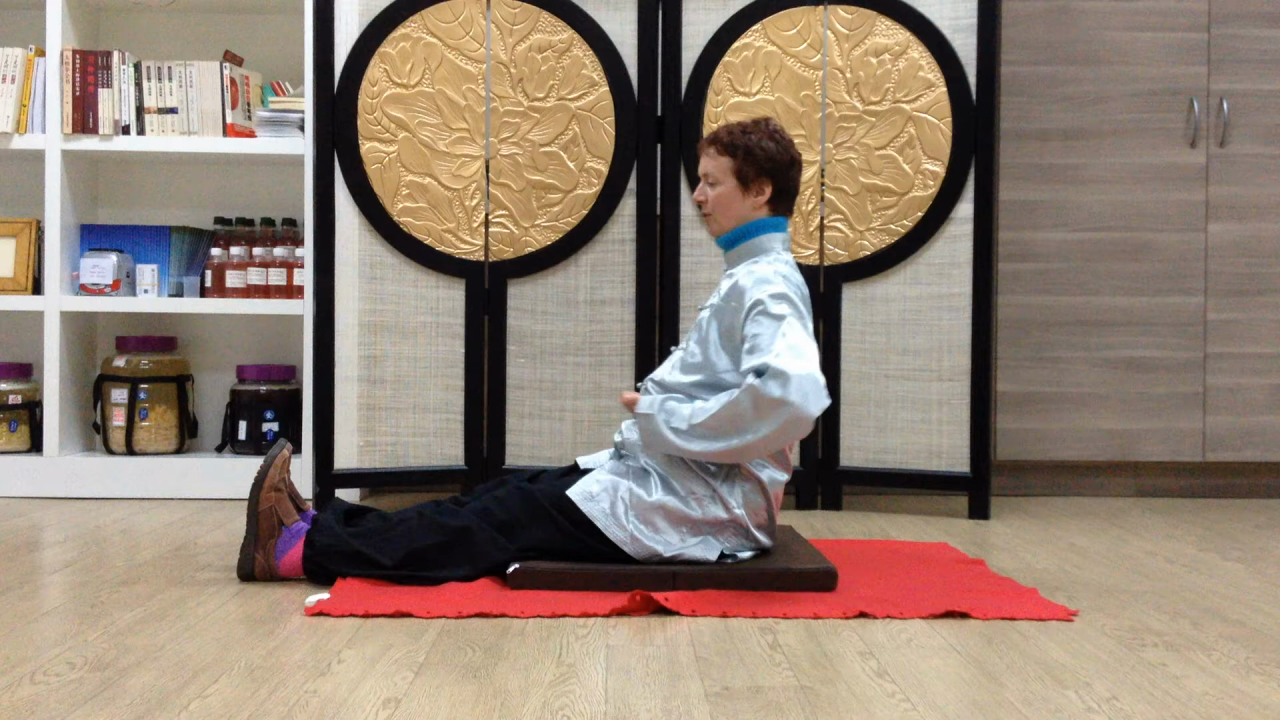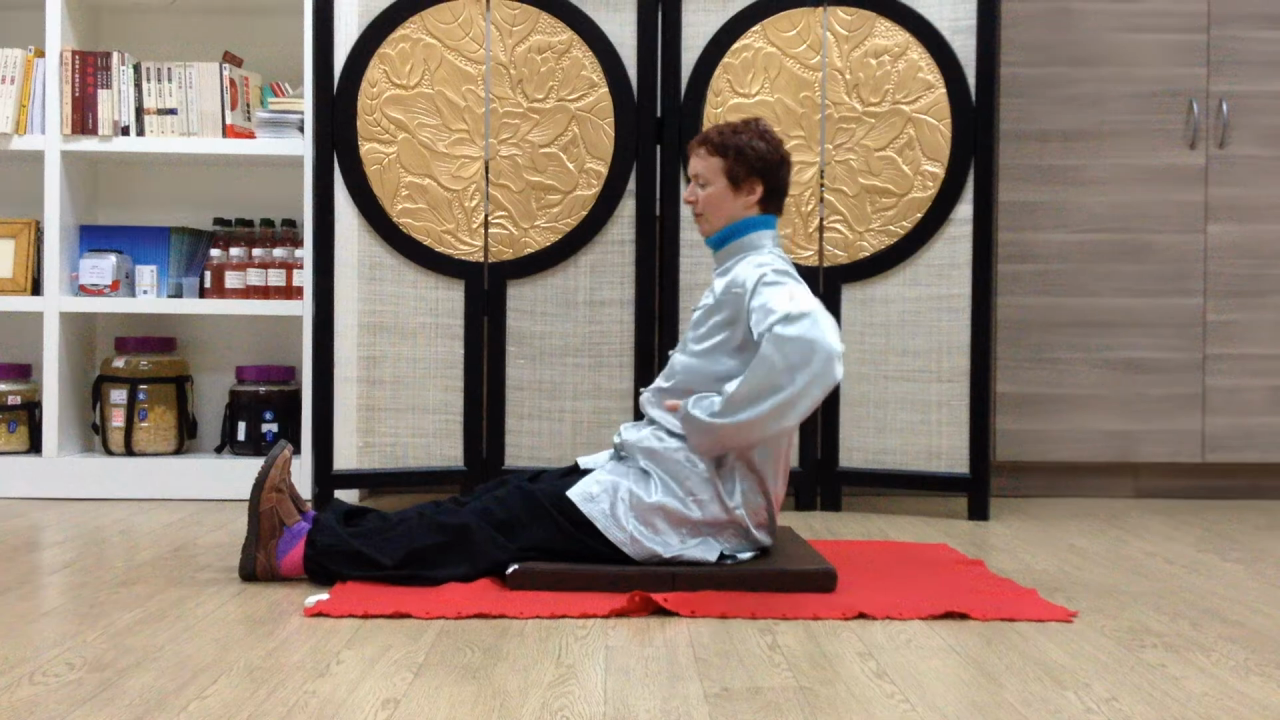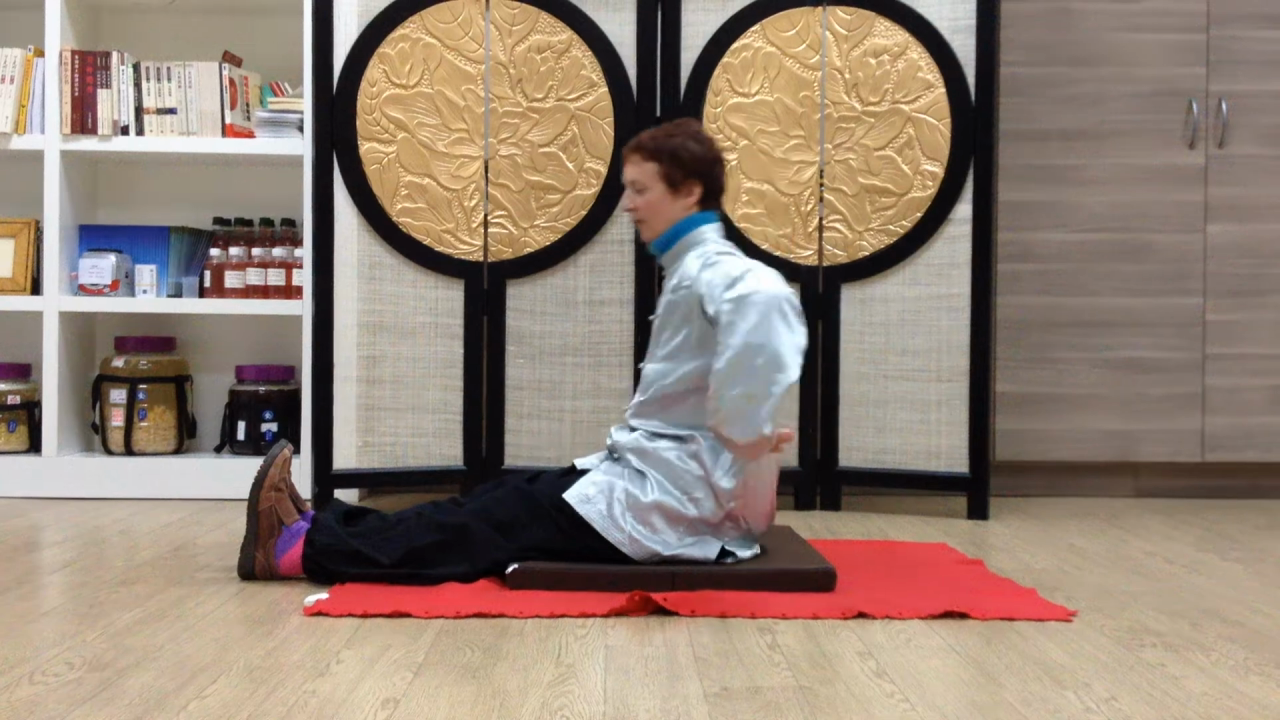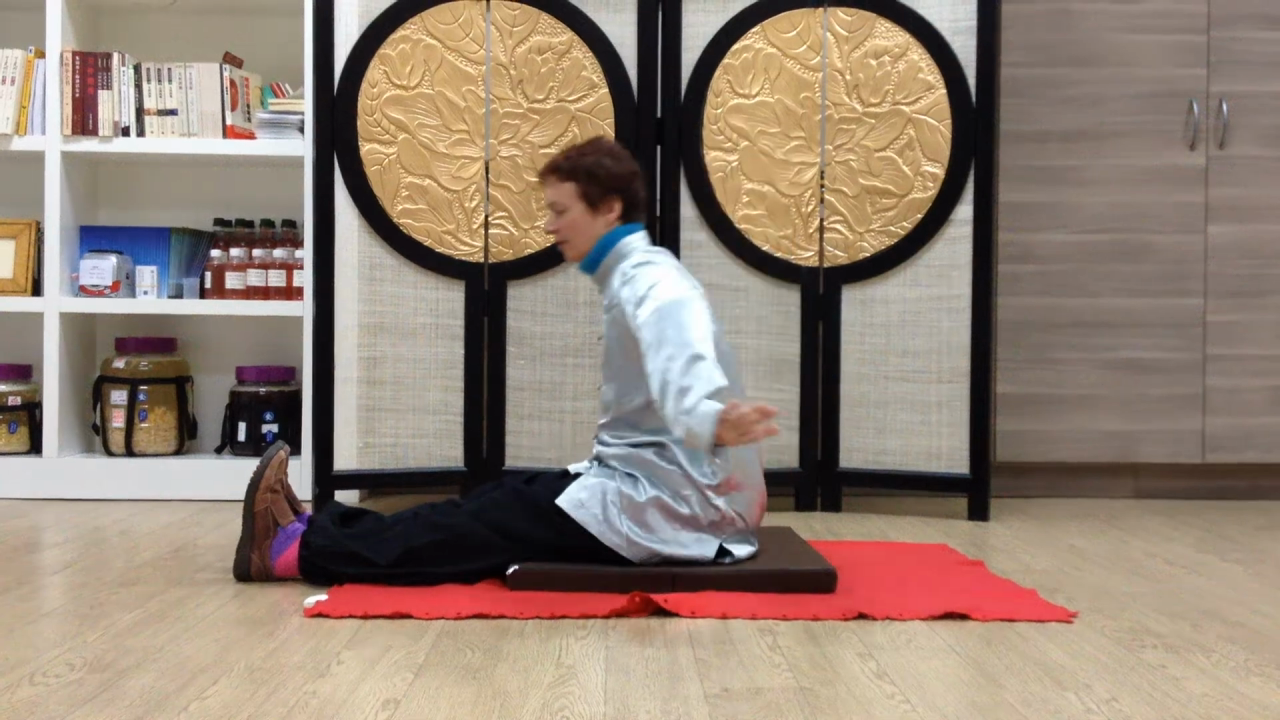
dt=0.3s
person 1, frame 1
left shoulder: (766, 284)
right shoulder: (755, 275)
left elbow: (793, 398)
left wrist: (664, 421)
right wrist: (658, 408)
left hip: (692, 506)
right hip: (675, 485)
left knee: (494, 523)
right knee: (505, 498)
left ankle: (299, 548)
right ankle: (322, 529)
person 1, frame 2
left shoulder: (761, 276)
right shoulder: (745, 272)
left elbow: (814, 350)
left wrist: (708, 422)
right wrist: (688, 414)
left hip: (689, 507)
right hip: (669, 480)
left knee: (495, 523)
right knee: (506, 499)
left ankle: (303, 549)
right ankle: (320, 531)
person 1, frame 3
left shoulder: (712, 270)
right shoulder: (694, 266)
left elbow: (768, 307)
left wrist: (743, 427)
left hip: (681, 505)
right hip: (669, 484)
left knee: (493, 525)
right knee: (498, 502)
left ankle: (300, 548)
right ankle: (323, 530)
person 1, frame 4
left shoulder: (647, 282)
right shoulder: (639, 276)
left elbow: (678, 338)
left wrist: (710, 422)
left hip: (679, 505)
right hip: (666, 488)
left knee: (488, 525)
right knee: (496, 501)
left ankle: (298, 550)
right ankle: (316, 532)
